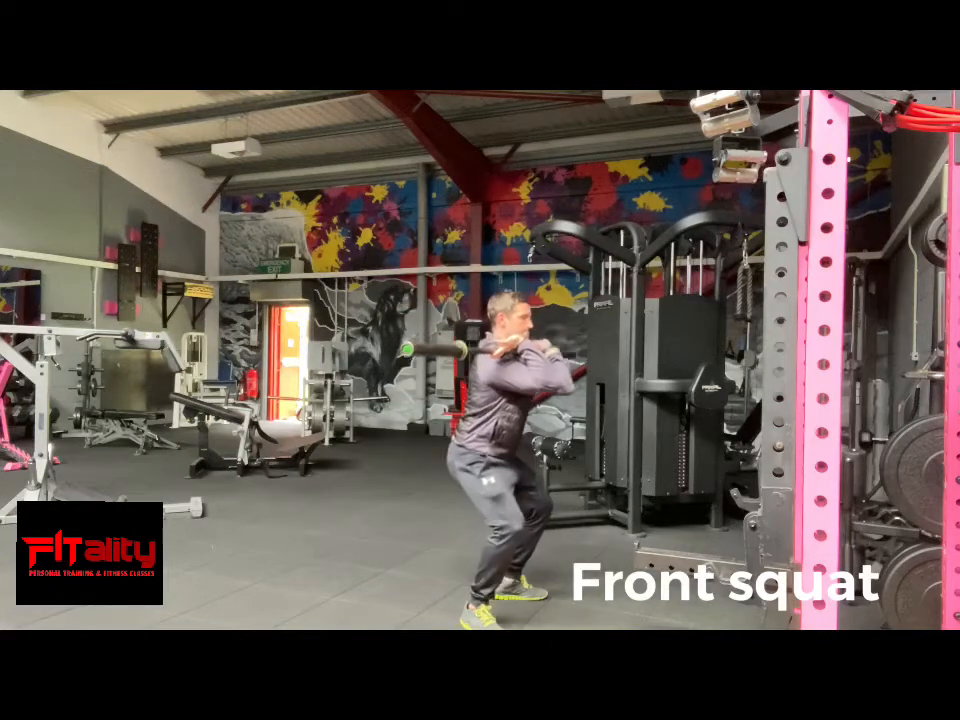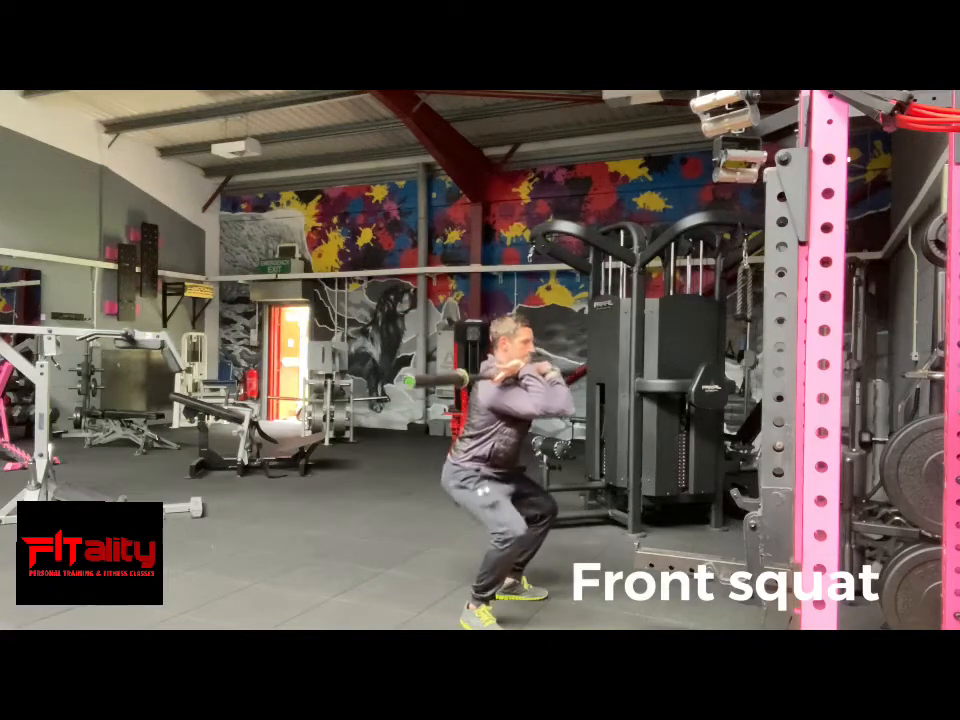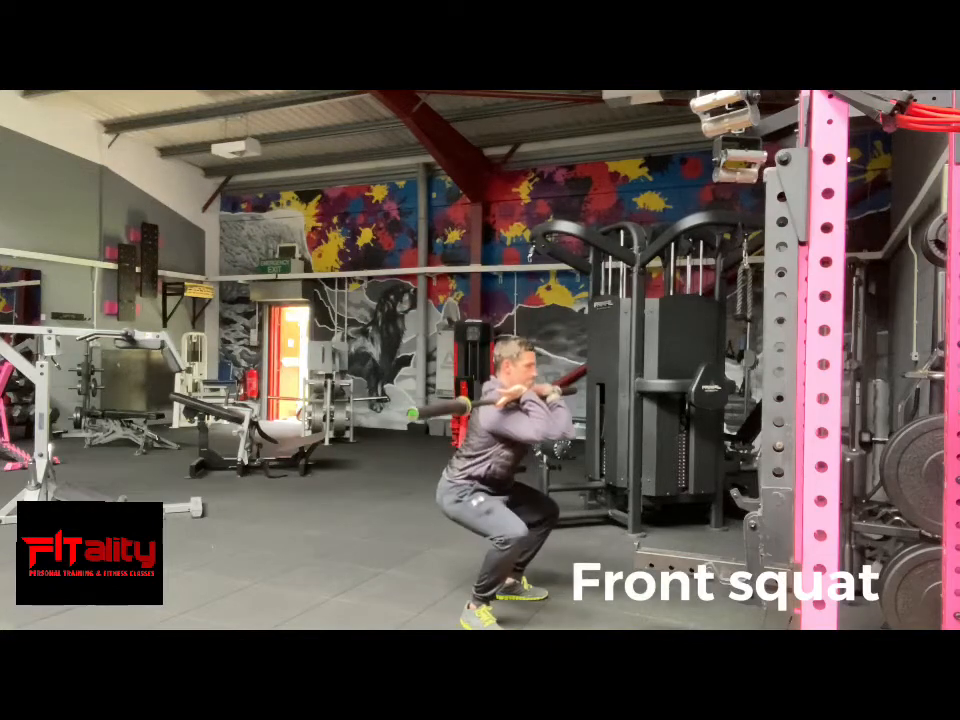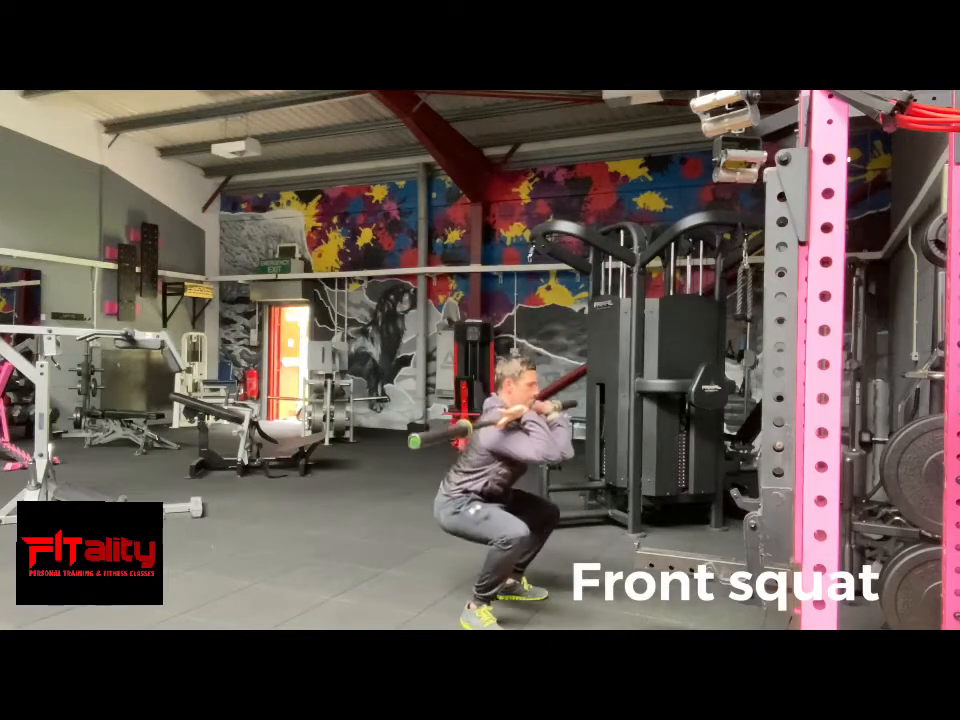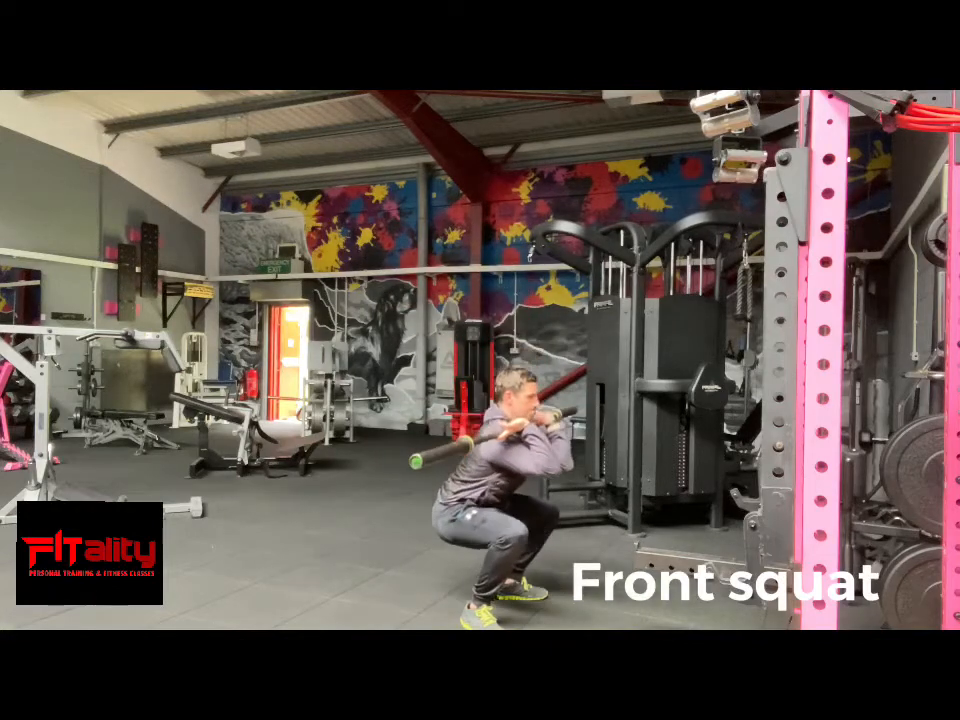
dt=0.2s
person 1, frame 1
left shoulder: (517, 355)
right shoulder: (494, 361)
left elbow: (564, 384)
right elbow: (543, 382)
left wrist: (548, 351)
right wrist: (528, 347)
left hip: (502, 455)
right hip: (475, 457)
left knee: (538, 507)
right knee: (509, 524)
left ankle: (510, 579)
right ankle: (476, 606)
person 1, frame 2
left shoulder: (518, 378)
right shoulder: (496, 385)
left elbow: (564, 408)
right elbow: (543, 407)
left wrist: (549, 373)
right wrist: (529, 372)
left hip: (500, 471)
right hip: (469, 474)
left knee: (544, 508)
right knee: (512, 531)
left ankle: (510, 579)
right ankle: (476, 606)
person 1, frame 3
left shoulder: (519, 400)
right shoulder: (497, 408)
left elbow: (565, 431)
right elbow: (544, 432)
left wrist: (552, 395)
right wrist: (530, 396)
left hip: (494, 485)
right hip: (462, 490)
left knee: (545, 512)
right knee: (513, 533)
left ankle: (510, 580)
right ankle: (476, 607)
person 1, frame 4
left shoulder: (519, 417)
right shoulder: (498, 426)
left elbow: (564, 451)
right elbow: (545, 453)
left wrist: (552, 414)
right wrist: (532, 416)
left hip: (489, 496)
right hip: (458, 504)
left knee: (547, 514)
right knee: (515, 534)
left ankle: (510, 580)
right ankle: (476, 607)
person 1, frame 5
left shoulder: (519, 428)
right shoulder: (498, 437)
left elbow: (563, 463)
right elbow: (546, 467)
left wrist: (553, 425)
right wrist: (531, 428)
left hip: (487, 503)
right hip: (455, 513)
left knee: (547, 514)
right knee: (513, 533)
left ankle: (510, 580)
right ankle: (476, 608)
